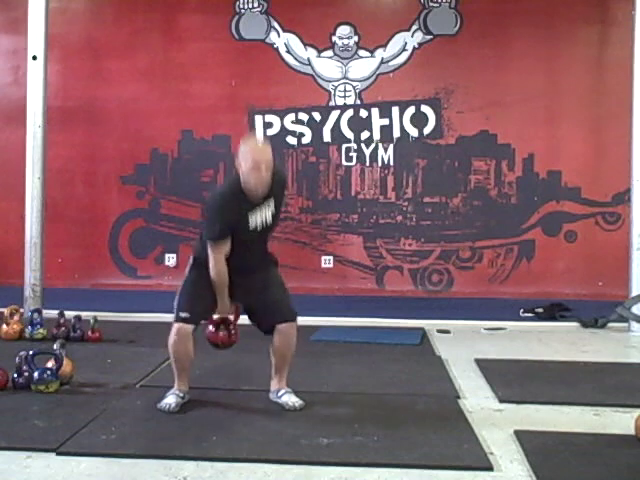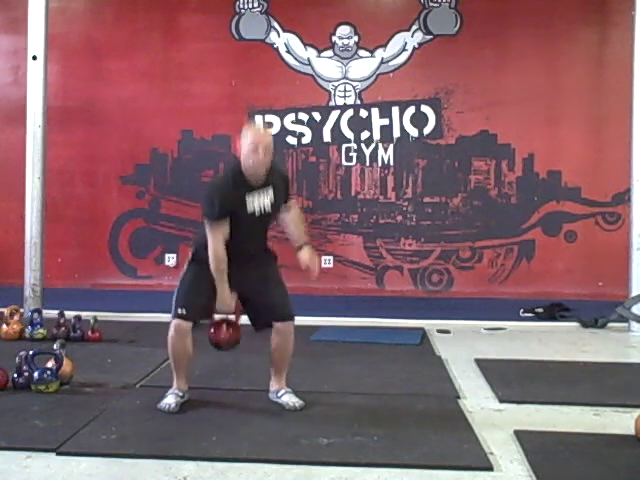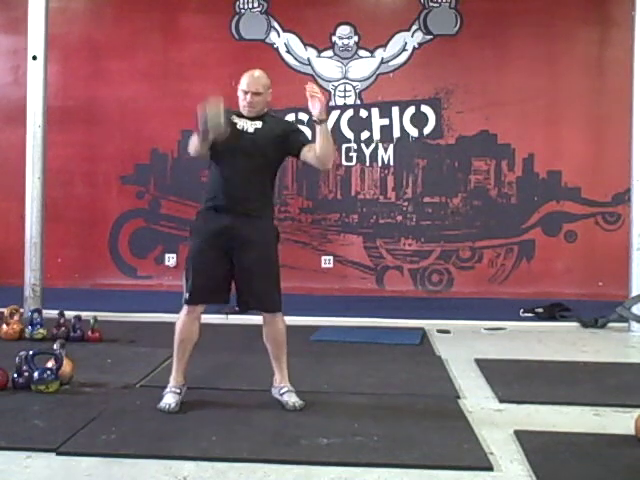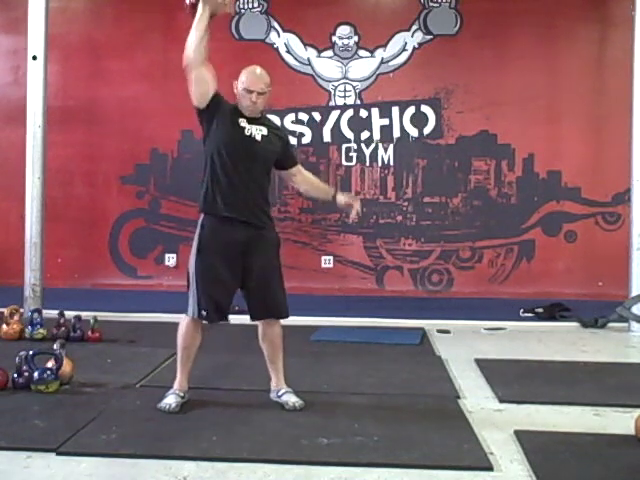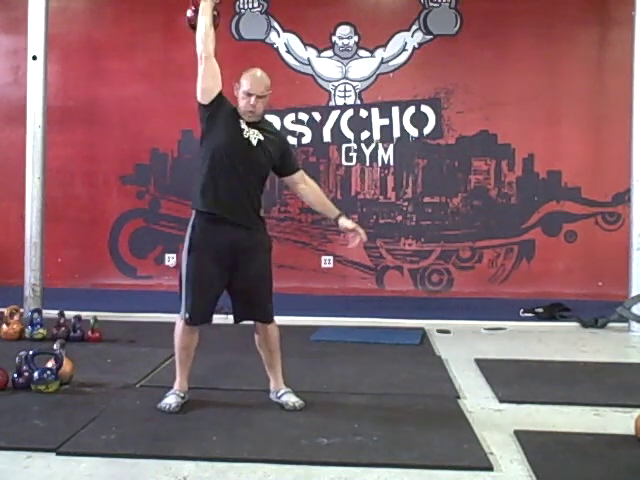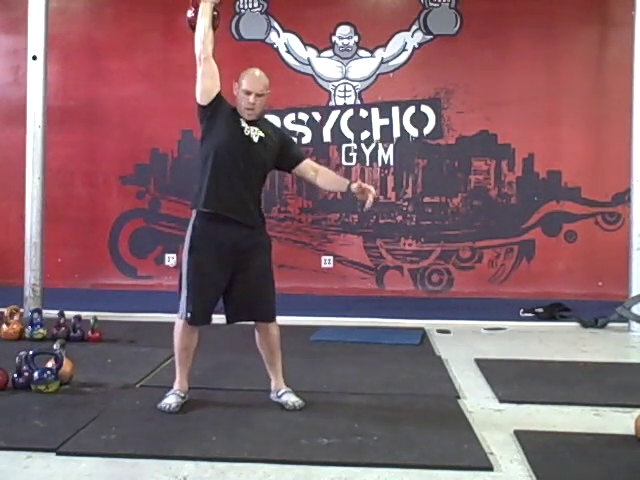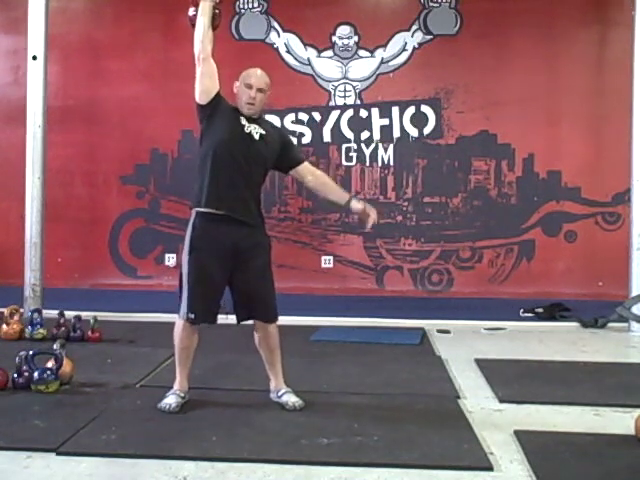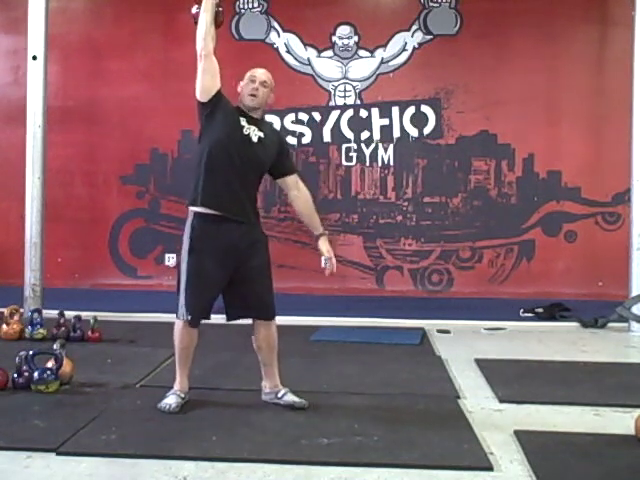
dt=0.3s
person 1, frame 1
left shoulder: (277, 180)
right shoulder: (222, 203)
right elbow: (217, 261)
right wrist: (224, 302)
left hip: (257, 266)
right hip: (211, 269)
left knee: (287, 322)
right knee: (182, 326)
left ankle: (279, 385)
right ankle: (180, 387)
person 1, frame 2
left shoulder: (278, 178)
right shoulder: (221, 187)
left elbow: (287, 210)
right elbow: (216, 246)
left wrist: (303, 247)
right wrist: (223, 292)
left hip: (257, 263)
right hip: (209, 262)
left knee: (283, 322)
right knee: (181, 322)
left ankle: (279, 385)
right ankle: (179, 388)
person 1, frame 3
left shoulder: (282, 129)
right shoulder: (221, 117)
left elbow: (323, 161)
right elbow: (195, 148)
left wrist: (320, 119)
right wrist: (206, 133)
left hip: (257, 228)
right hip: (213, 224)
left knee: (271, 309)
right knee: (193, 305)
left ankle: (281, 383)
right ankle: (176, 384)
person 1, frame 4
left shoulder: (276, 135)
right shoulder: (217, 113)
left elbow: (297, 175)
right elbow: (193, 63)
left wrist: (335, 196)
left hip: (260, 233)
right hip: (216, 229)
left knee: (270, 313)
right knee: (197, 312)
left ankle: (279, 385)
right ankle: (180, 386)
person 1, frame 5
left shoulder: (274, 139)
right shoulder: (217, 113)
left elbow: (301, 183)
right elbow: (205, 55)
left wrist: (339, 218)
left hip: (251, 236)
right hip: (207, 230)
left knee: (263, 316)
right knee: (191, 314)
left ankle: (277, 386)
right ankle: (180, 387)
person 1, frame 6
left shoulder: (275, 137)
right shoulder: (216, 114)
left elbow: (313, 171)
right elbow: (203, 57)
left wrist: (350, 185)
left hip: (252, 234)
right hip: (207, 229)
left knee: (264, 315)
right knee: (190, 313)
left ankle: (278, 386)
right ankle: (179, 387)
person 1, frame 7
left shoulder: (274, 137)
right shoulder: (216, 113)
left elbow: (309, 175)
right elbow: (202, 57)
left wrist: (350, 199)
left hip: (251, 233)
right hip: (207, 228)
left knee: (264, 314)
right knee: (190, 312)
left ankle: (278, 385)
right ankle: (180, 387)
person 1, frame 8
left shoulder: (273, 139)
right shoulder: (216, 111)
left elbow: (295, 189)
right elbow: (206, 54)
left wrist: (320, 235)
left hip: (249, 232)
right hip: (206, 227)
left knee: (263, 313)
right knee: (189, 313)
left ankle: (272, 386)
right ankle: (180, 387)
